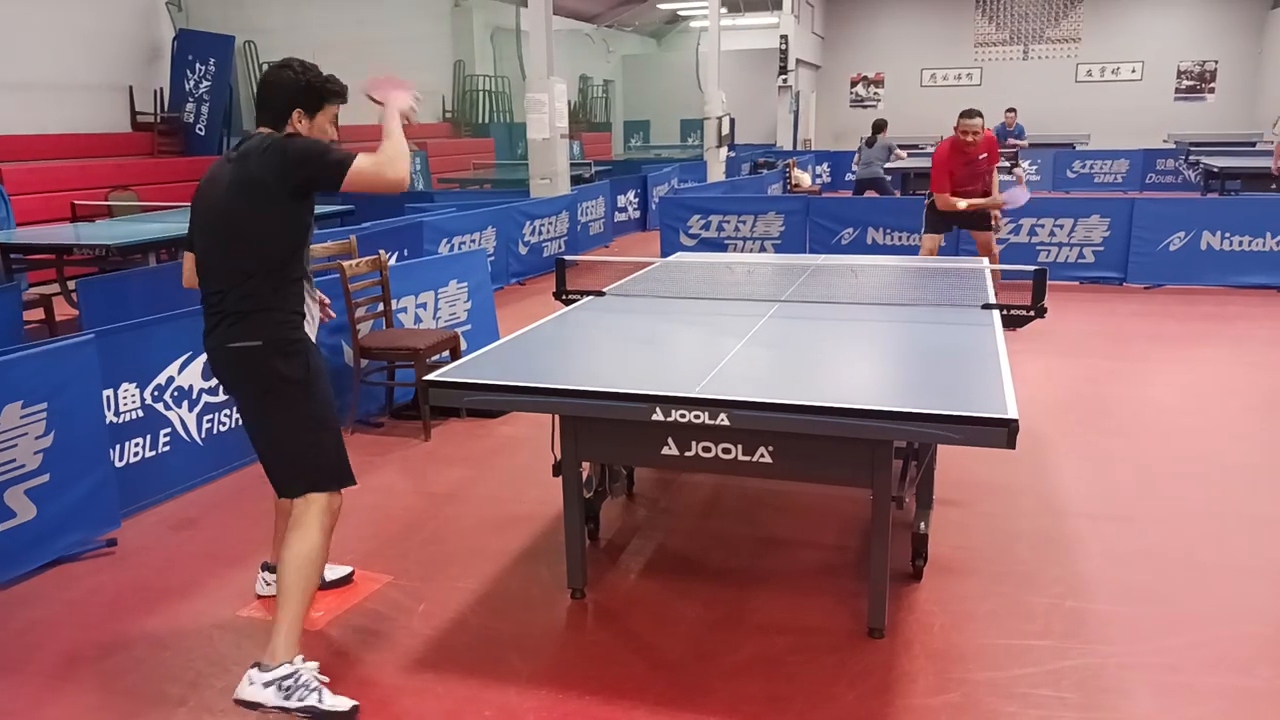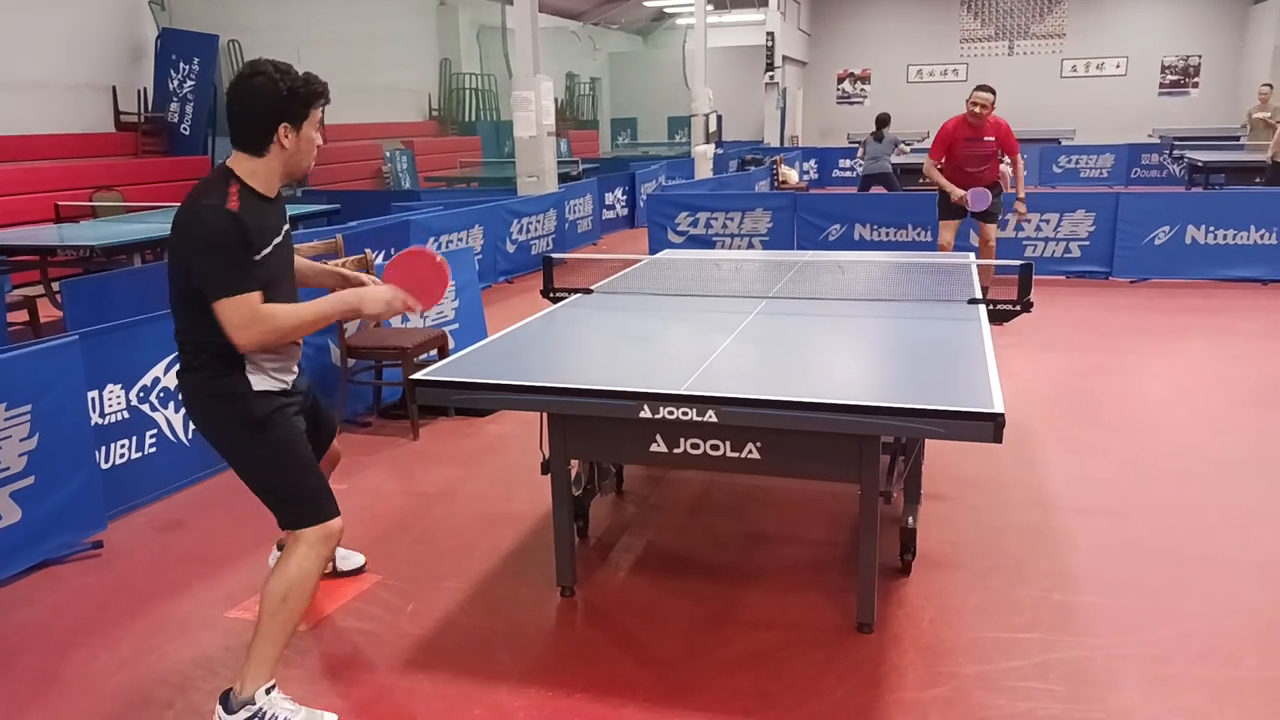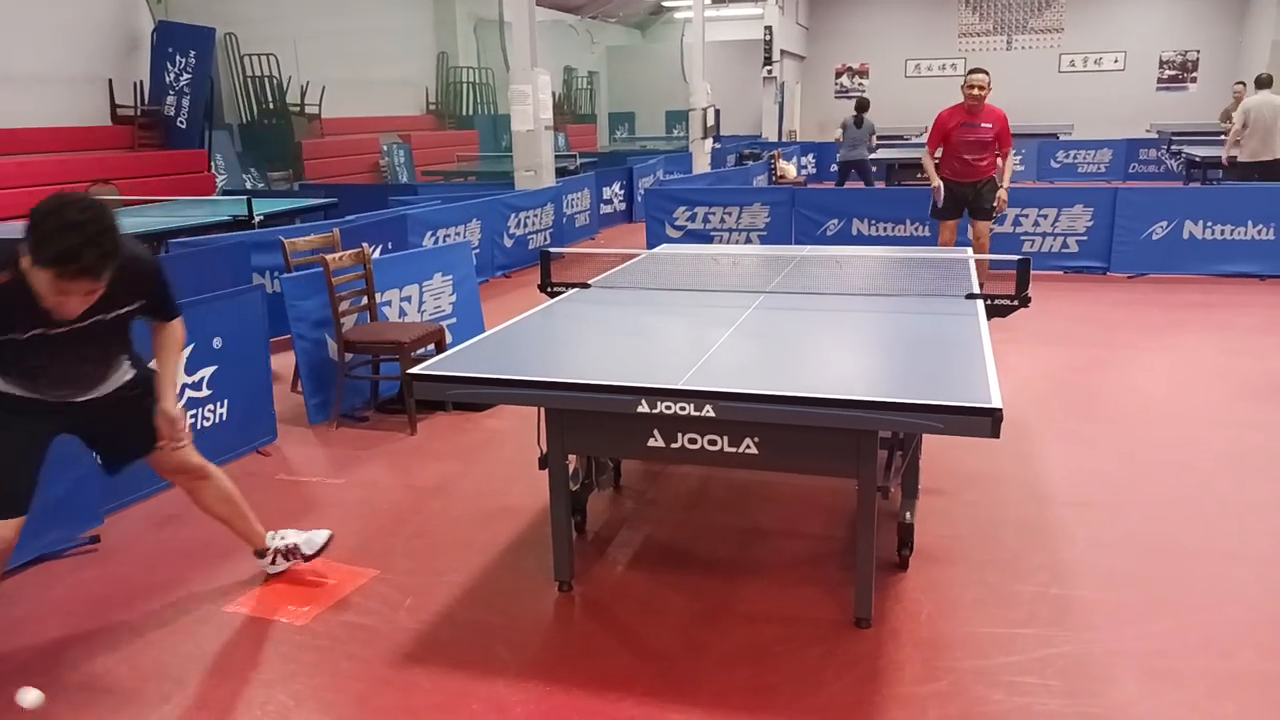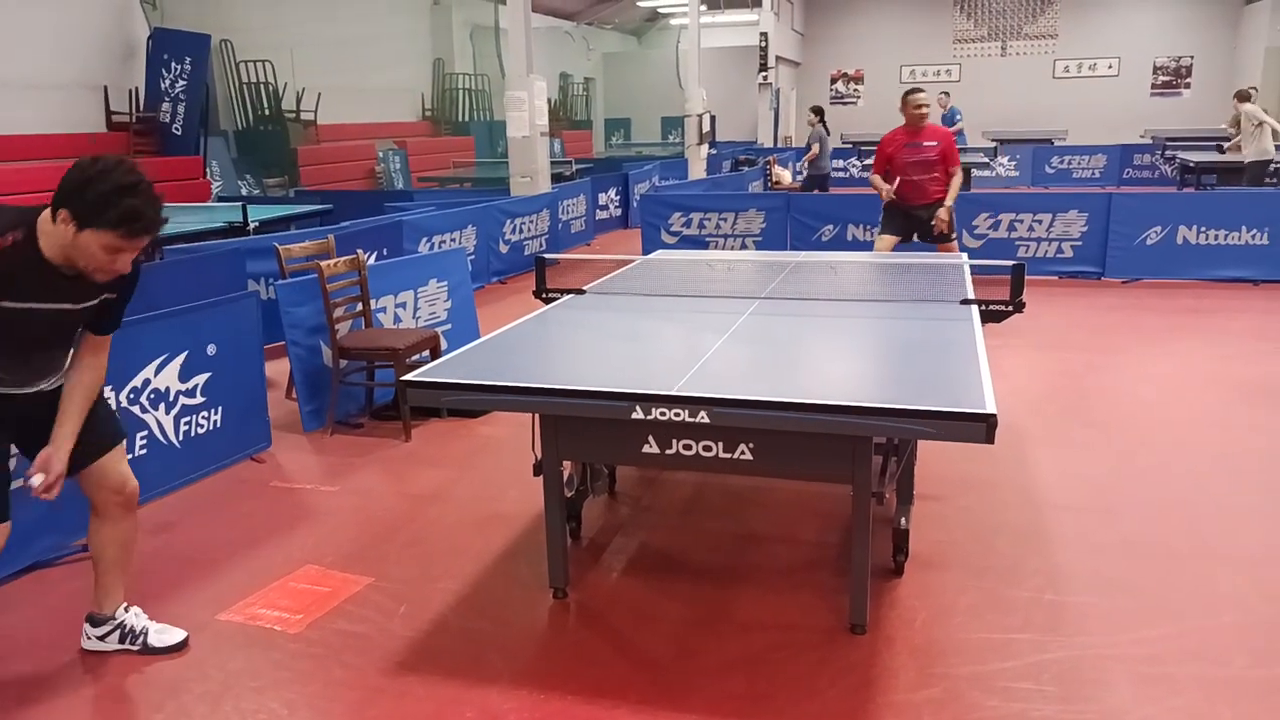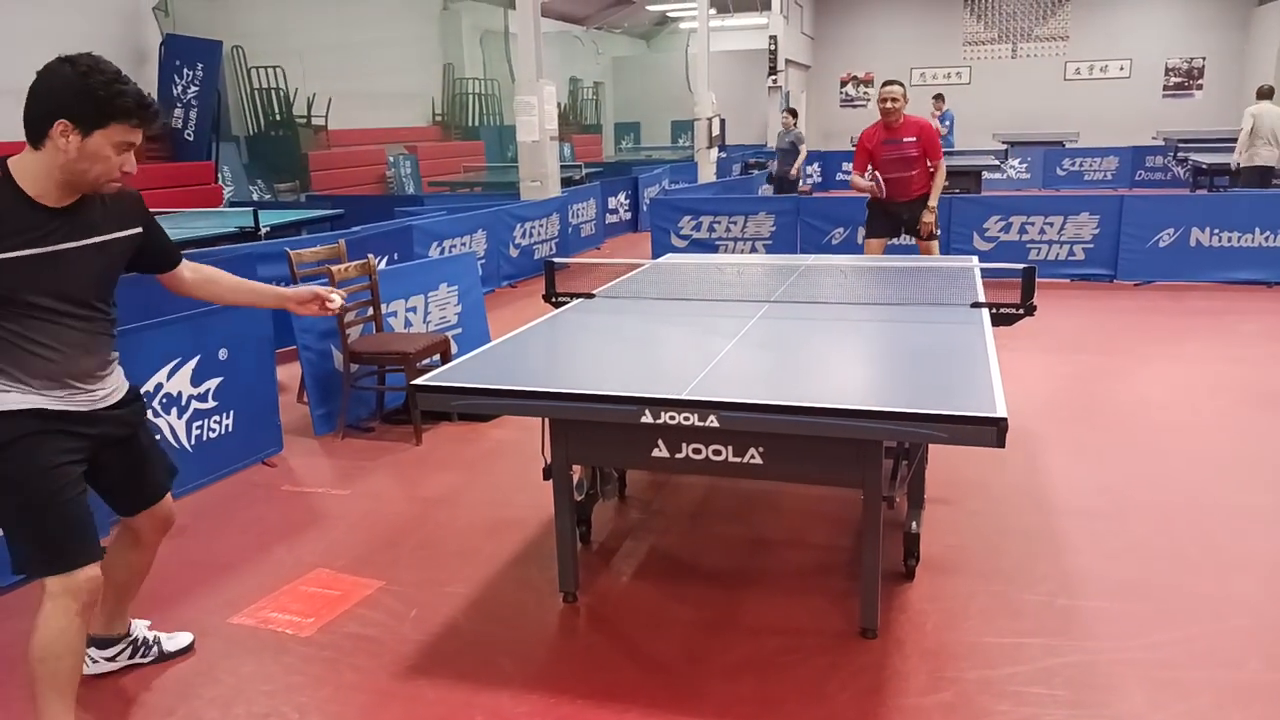
dt=0.7s
person 1, frame 1
left shoulder: (219, 175)
right shoulder: (287, 154)
left elbow: (193, 273)
right elbow: (393, 174)
right wrist: (394, 110)
left hip: (232, 347)
right hip: (273, 350)
left knee: (298, 466)
right knee: (321, 494)
left ankle: (288, 569)
person 1, frame 2
left shoulder: (267, 194)
right shoulder: (214, 217)
right elbow: (246, 328)
left wrist: (352, 276)
right wrist: (352, 301)
left hip: (280, 381)
right hip: (235, 393)
left knee: (326, 455)
right knee: (319, 525)
left ankle: (294, 555)
person 1, frame 3
left shoulder: (136, 263)
left elbow: (168, 323)
left wrist: (167, 399)
left hip: (110, 384)
left knee: (189, 466)
left ankle: (268, 547)
person 1, frame 4
left shoulder: (119, 267)
left elbow: (94, 351)
left wrist: (60, 444)
left hip: (53, 384)
left knee: (119, 491)
left ankle: (107, 621)
person 1, frame 5
left shoulder: (118, 206)
left elbow: (186, 276)
left wrist: (287, 297)
left hip: (108, 399)
left knee: (151, 518)
right knee: (76, 580)
left ankle: (109, 640)
person 2, frame 1
left shoulder: (990, 140)
right shoulder: (943, 154)
left elbow: (992, 169)
right elbow: (941, 202)
left wrist: (994, 205)
right wrist: (984, 202)
left hip: (980, 202)
right hip: (946, 204)
left knee: (990, 250)
right knee: (928, 250)
person 2, frame 2
left shoulder: (1001, 127)
right shoulder: (950, 128)
left elbow: (1016, 160)
right elbow: (929, 167)
left wrist: (1020, 197)
right wrist: (951, 189)
left hip: (988, 189)
right hip: (955, 191)
left knee: (988, 243)
right knee: (945, 244)
left ankle: (983, 294)
person 2, frame 3
left shoulder: (998, 117)
right shoulder: (946, 117)
left elbow: (1007, 155)
right elbow: (928, 153)
left wrist: (1004, 187)
right wrist: (934, 179)
left hip: (984, 185)
right hip: (951, 185)
left knee: (981, 241)
right knee: (946, 241)
person 2, frame 4
left shoulder: (943, 135)
right shoulder: (889, 141)
left elbow: (956, 174)
right elbow: (875, 175)
left wrist: (946, 206)
right wrist: (882, 188)
left hip: (936, 206)
right hip: (900, 207)
person 2, frame 5
left shoulder: (923, 127)
right shoulder: (868, 136)
left elbow: (940, 168)
right elbow: (856, 177)
left wrist: (931, 207)
right wrist: (867, 186)
left hip: (919, 202)
right hip: (883, 204)
